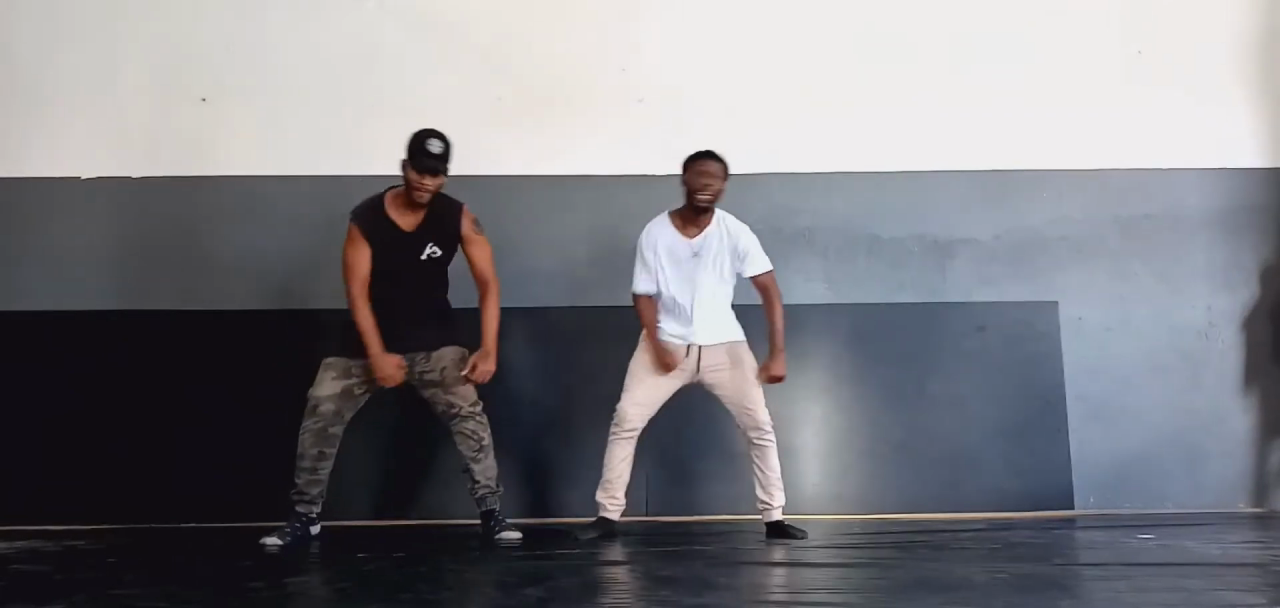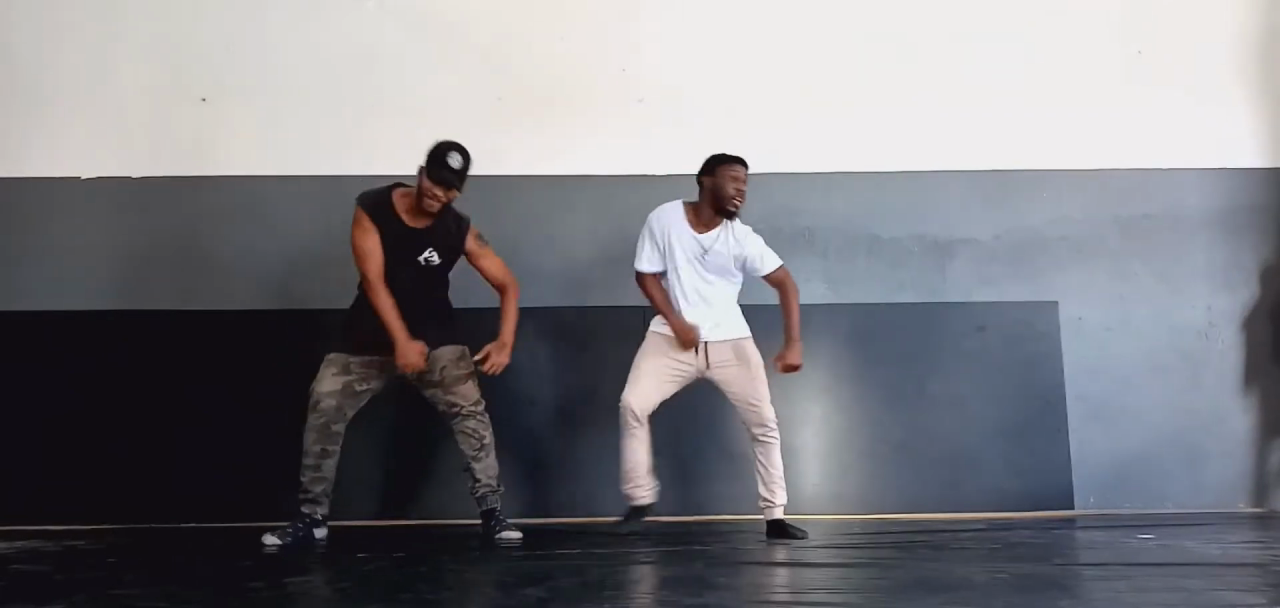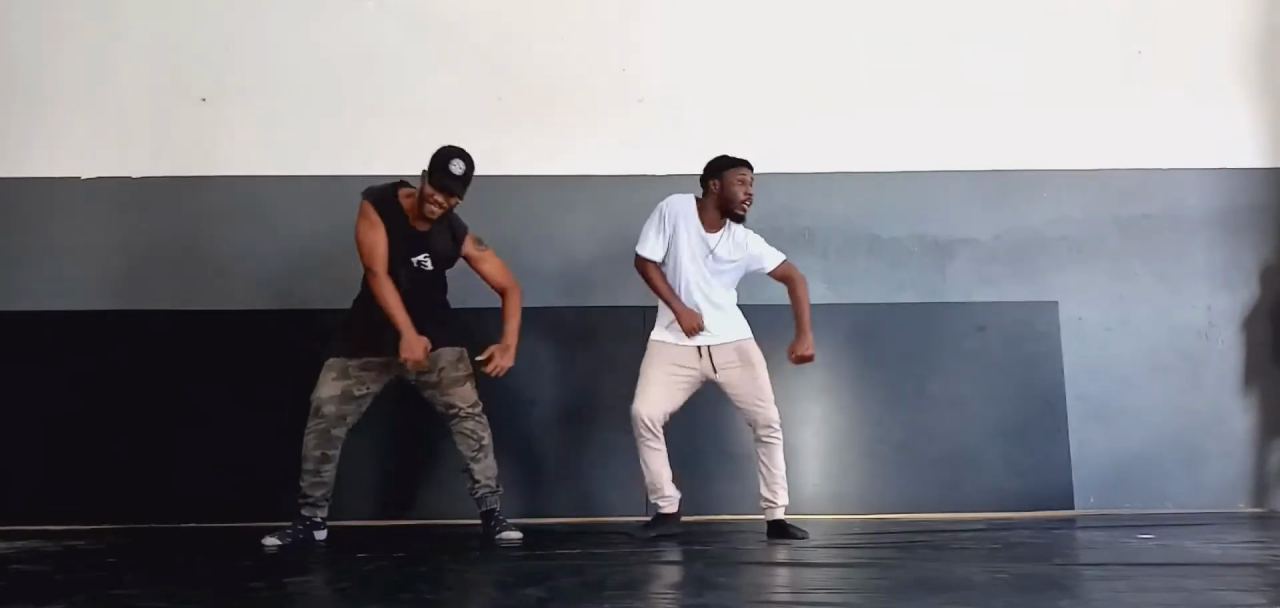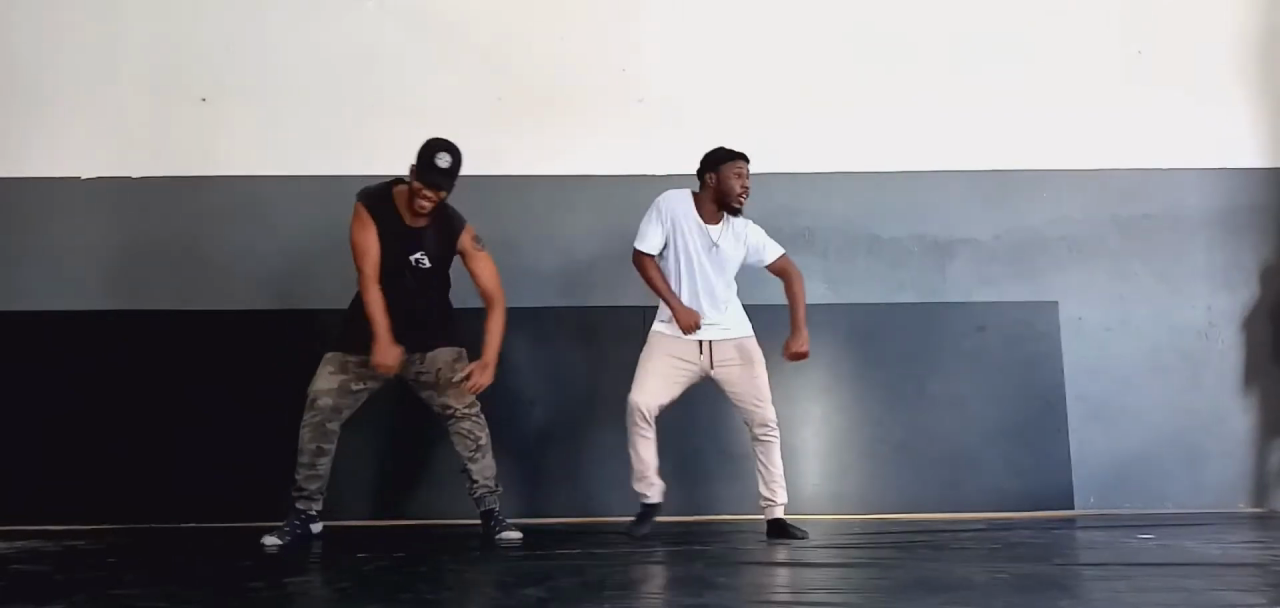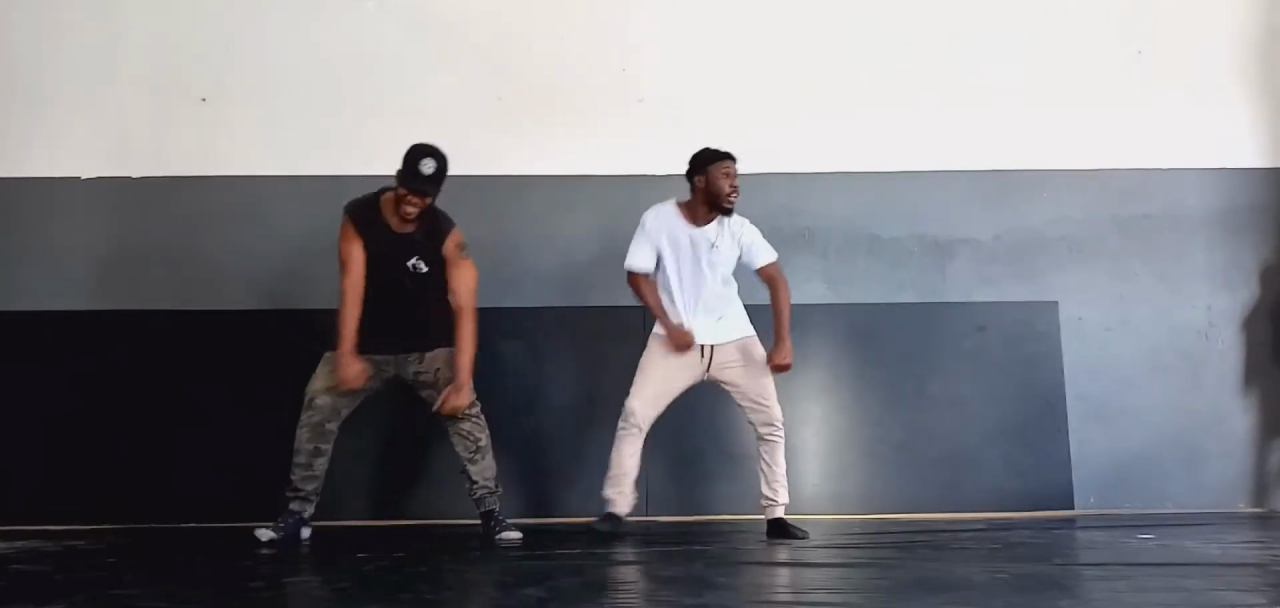
dt=0.1s
person 1, frame 1
left shoulder: (457, 217)
right shoulder: (366, 218)
left elbow: (488, 284)
right elbow: (357, 290)
left wrist: (489, 349)
right wrist: (376, 355)
left hip: (433, 339)
right hip: (373, 336)
left knee: (469, 414)
right knee: (320, 414)
left ankle: (491, 513)
right ankle: (305, 517)
person 1, frame 2
left shoulder: (460, 230)
right shoulder: (371, 209)
left elbow: (508, 284)
right elbow: (373, 280)
left wrist: (505, 341)
right wrist: (400, 342)
left hip: (434, 335)
right hip: (369, 336)
left knee: (471, 413)
right knee: (323, 412)
left ankle: (492, 513)
right ankle: (311, 517)
person 1, frame 3
left shoulder: (457, 236)
right shoulder: (376, 204)
left elbow: (509, 287)
right elbow: (377, 273)
left wrist: (509, 343)
right wrist: (405, 334)
left hip: (433, 336)
right hip: (369, 338)
left knee: (470, 414)
right knee: (324, 416)
left ankle: (492, 513)
right ankle: (311, 519)
person 1, frame 4
left shoulder: (456, 230)
right shoulder: (370, 204)
left elbow: (495, 296)
right elbow: (369, 275)
left wrist: (489, 359)
right wrist: (381, 339)
left hip: (431, 338)
right hip: (372, 333)
left knee: (466, 412)
right knee: (320, 411)
left ankle: (491, 513)
right ankle: (305, 514)
person 1, frame 5
left shoulder: (445, 233)
right shoulder: (359, 216)
left elbow: (465, 309)
right elbow: (352, 287)
left wrist: (463, 382)
right wrist: (346, 354)
left hip: (430, 339)
right hip: (371, 337)
left knee: (465, 413)
right knee: (318, 411)
left ankle: (490, 513)
right ankle: (297, 515)
person 2, frame 1
left shoulder: (735, 232)
right shoulder: (655, 233)
left elbow: (769, 290)
right elbow: (645, 296)
left wrist: (778, 352)
right wrist: (656, 344)
left hip: (722, 344)
right hip: (668, 344)
left knee: (759, 425)
right knee: (625, 420)
left ankle: (773, 518)
right ankle: (608, 515)
person 2, frame 2
left shoulder: (742, 238)
right shoulder: (664, 218)
left elbow: (785, 284)
right elbow: (647, 274)
left wrist: (793, 343)
right wrist: (673, 319)
left hip: (728, 340)
right hip: (671, 339)
left knee: (763, 422)
right knee: (633, 405)
left ankle: (774, 516)
right ankle: (639, 499)
person 2, frame 3
left shoulder: (745, 240)
right shoulder: (673, 209)
left elbow: (793, 277)
right elbow: (645, 261)
left wrist: (804, 334)
right wrist: (678, 308)
left hip: (731, 342)
right hip: (674, 341)
left knee: (767, 423)
right knee: (644, 414)
left ankle: (776, 517)
right ankle: (667, 508)
person 2, frame 4
left shoulder: (745, 230)
right shoulder: (671, 204)
left elbow: (788, 271)
right elbow: (643, 257)
left wrist: (799, 330)
right wrist: (676, 306)
left hip: (732, 337)
right hip: (676, 332)
left knee: (764, 422)
right knee: (640, 404)
left ankle: (775, 517)
right ankle: (650, 498)
person 2, frame 5
left shoulder: (738, 229)
right shoulder: (658, 219)
left elbow: (775, 278)
right elbow: (638, 276)
left wrist: (782, 341)
right wrist: (669, 325)
left hip: (733, 340)
right hip: (674, 339)
left knee: (769, 420)
right knee: (635, 413)
left ankle: (775, 515)
right ankle: (617, 507)
